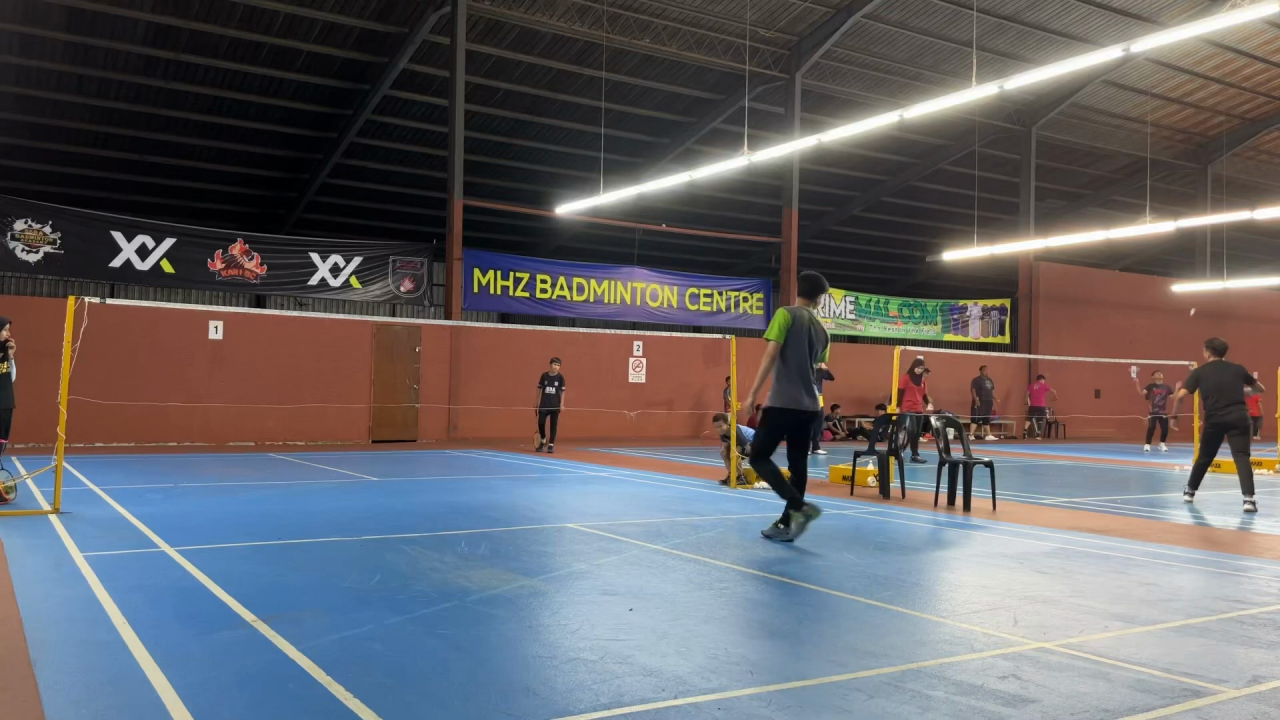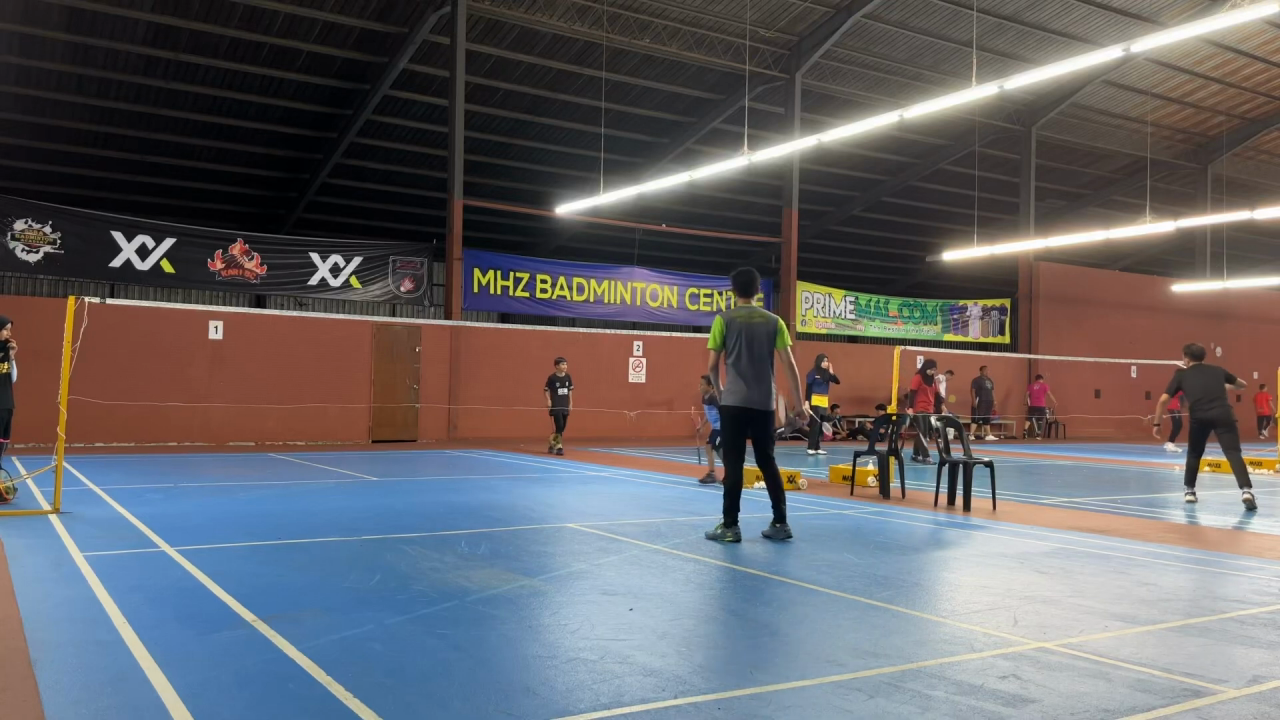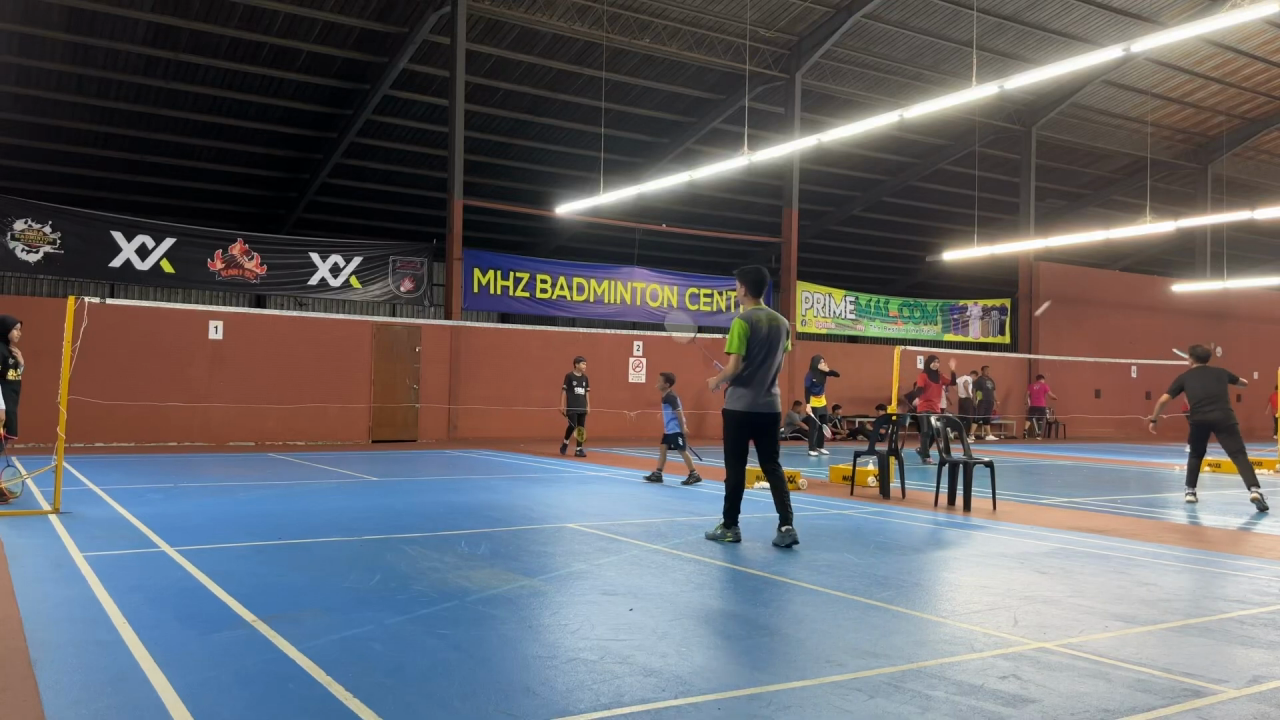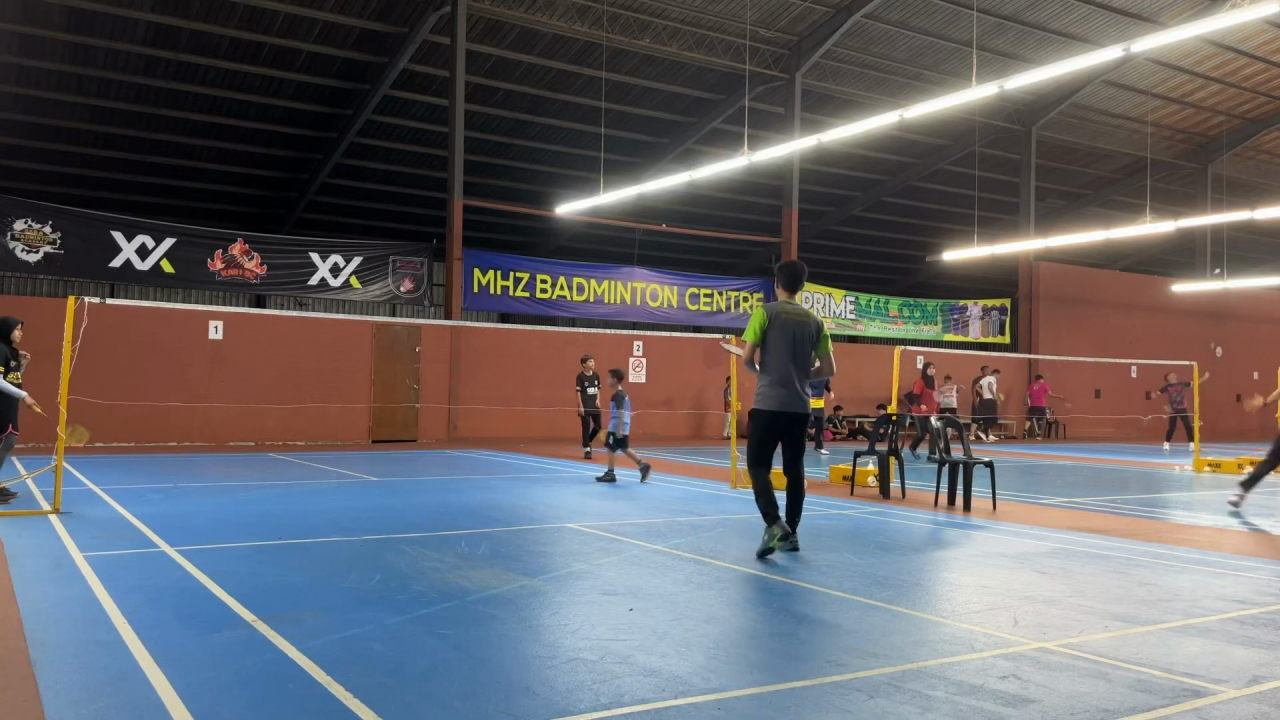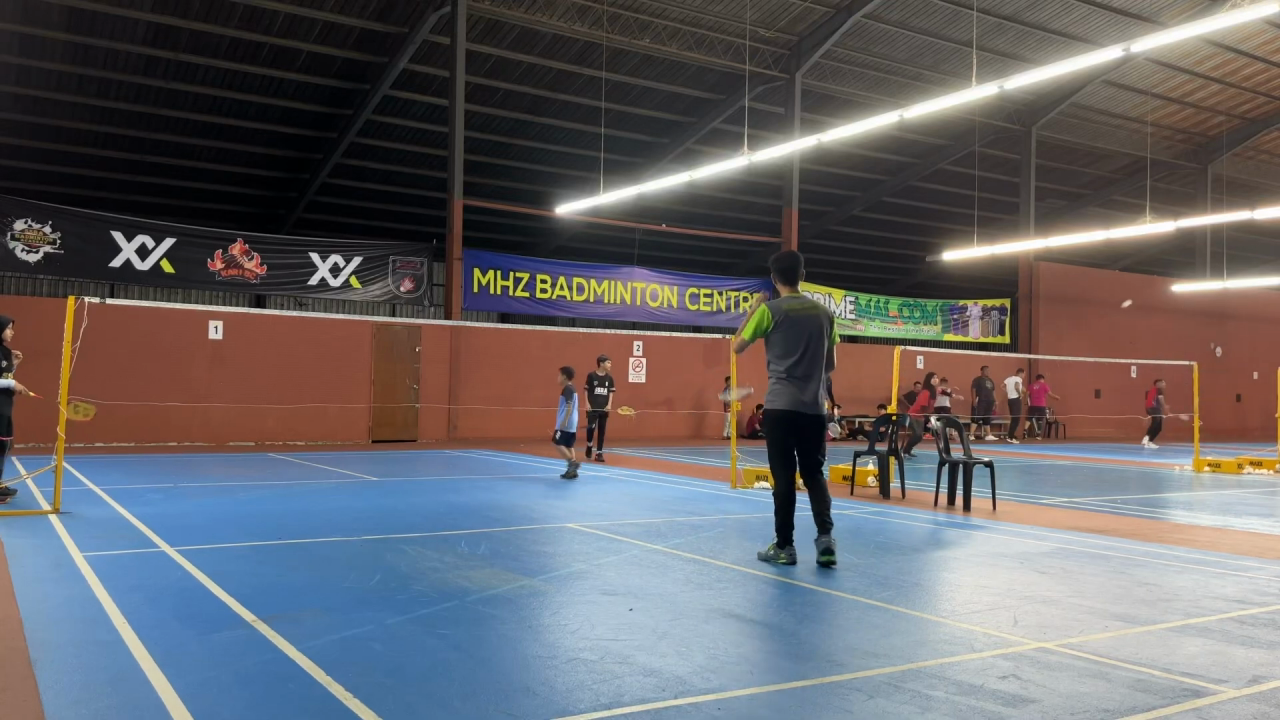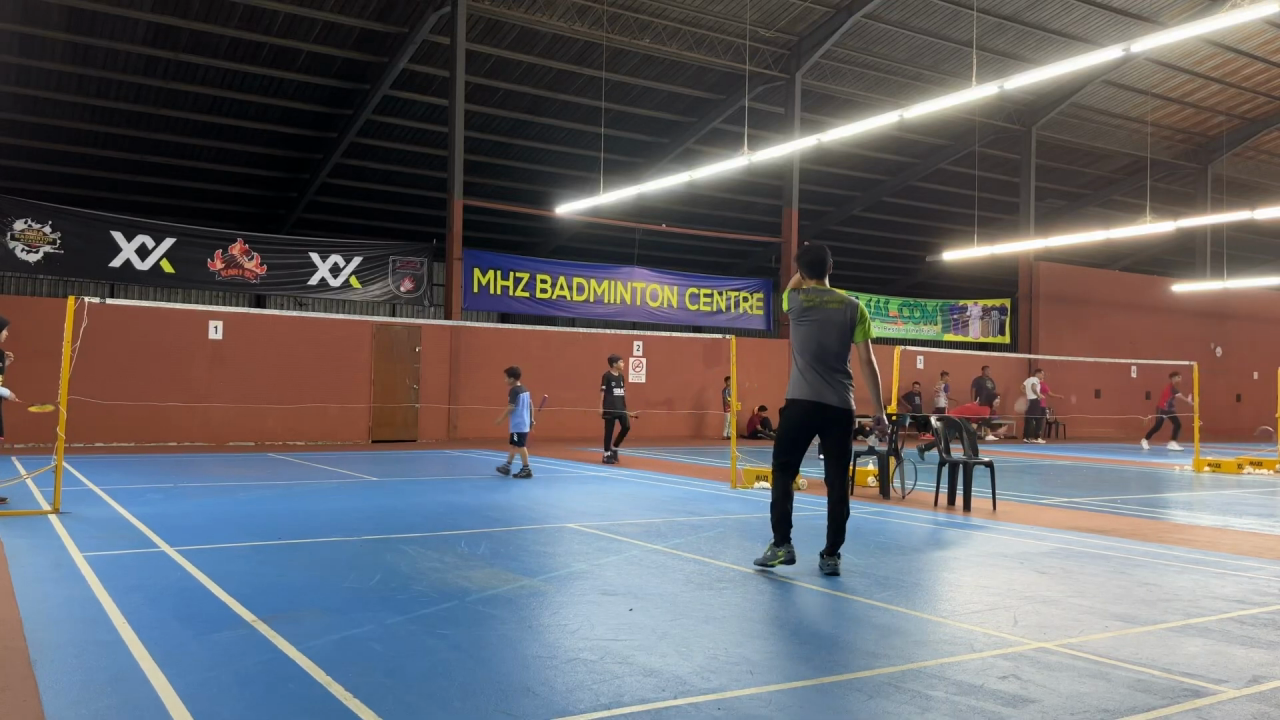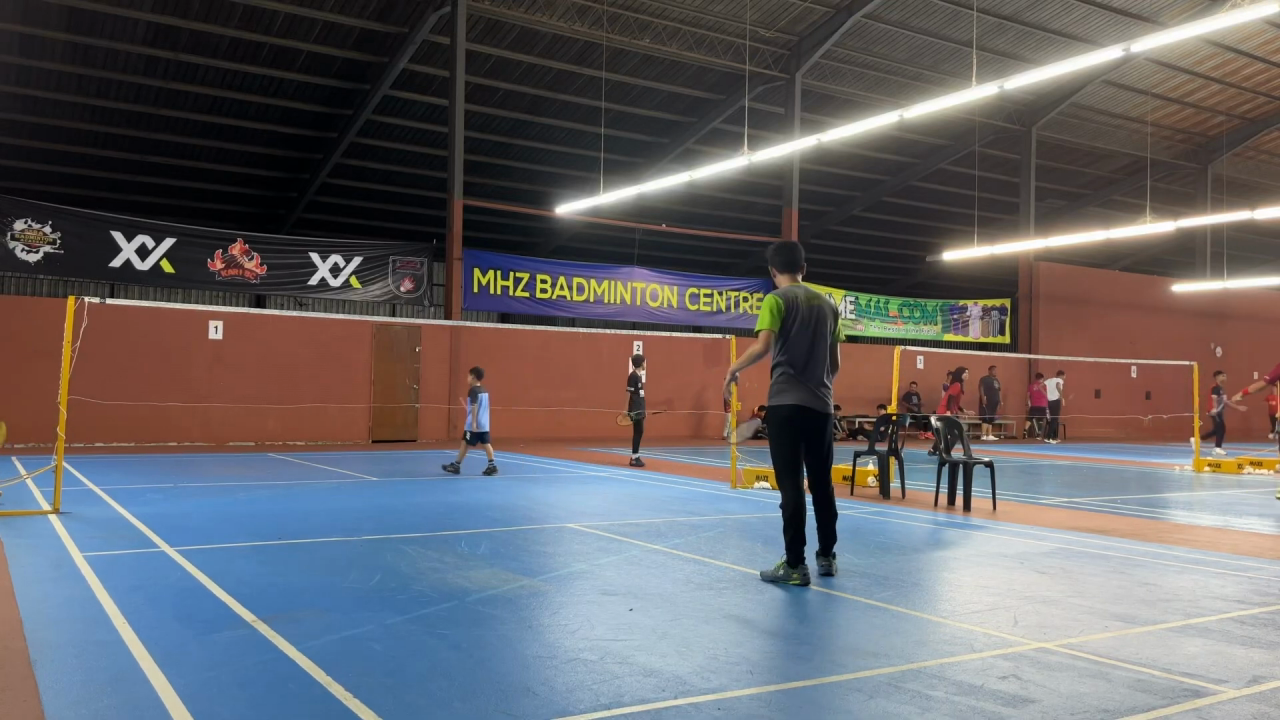
dt=0.7s
person 1, frame 1
left shoulder: (786, 314)
right shoulder: (823, 329)
left elbow: (771, 356)
left wrist: (752, 394)
left hip: (783, 403)
right hip: (810, 406)
left knee: (758, 457)
right knee: (798, 466)
left ankle: (800, 508)
right ankle: (788, 523)
person 1, frame 2
left shoulder: (724, 320)
right shoulder: (773, 322)
left elbow: (712, 365)
right elbow: (789, 365)
left wrist: (720, 389)
right wrist: (800, 404)
left hip: (734, 403)
right hip: (765, 404)
left knee: (733, 465)
right knee: (767, 462)
left ankle: (730, 526)
right ankle: (780, 523)
person 1, frame 3
left shoulder: (743, 321)
right shoulder: (782, 323)
left elbow: (734, 368)
left wrist: (717, 382)
left hip: (741, 407)
right hip: (770, 407)
left knee: (736, 468)
right knee: (772, 466)
left ankle: (730, 527)
right ankle: (786, 527)
person 1, frame 4
left shoulder: (765, 312)
right shoulder: (814, 321)
left elbow: (746, 357)
right elbow: (828, 370)
left hip: (768, 404)
right hip: (800, 407)
left knee: (758, 467)
right knee: (794, 470)
left ankle: (775, 525)
right ankle: (790, 533)
person 1, frame 5
left shoulder: (770, 310)
right shoulder: (824, 313)
left elbow: (737, 346)
right elbow: (830, 365)
left wrist: (752, 311)
left hip: (781, 406)
right hip: (814, 408)
left knee: (784, 478)
right knee: (814, 474)
left ankle: (784, 546)
right ankle: (825, 537)
person 1, frame 6
left shoulder: (796, 300)
right shoulder: (853, 307)
right elbow: (867, 362)
left wrist: (803, 262)
right wrist: (878, 411)
left hip: (802, 402)
right hip: (840, 406)
left knee: (783, 472)
right knee: (838, 482)
left ankle: (781, 544)
right ankle: (831, 555)
person 1, frame 7
left shoulder: (777, 299)
right shoulder: (828, 304)
left elbow: (764, 346)
right elbow: (835, 362)
left wrist: (734, 368)
left hip: (787, 404)
right hip: (820, 406)
left knee: (792, 486)
right knee: (822, 483)
left ankle: (795, 564)
right ankle: (827, 556)
